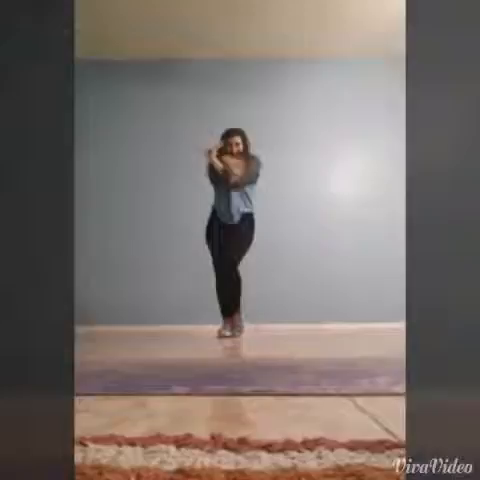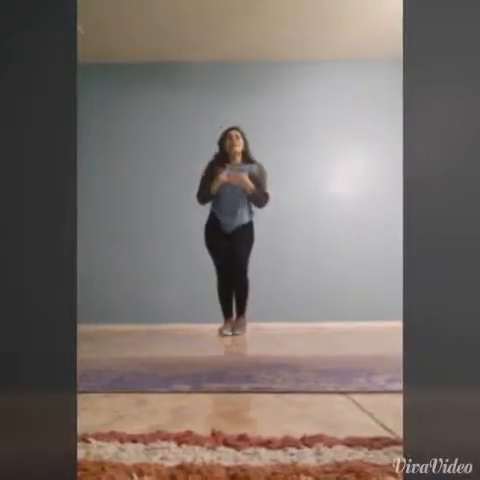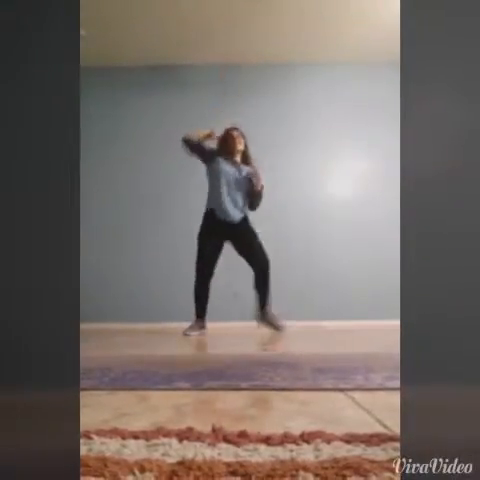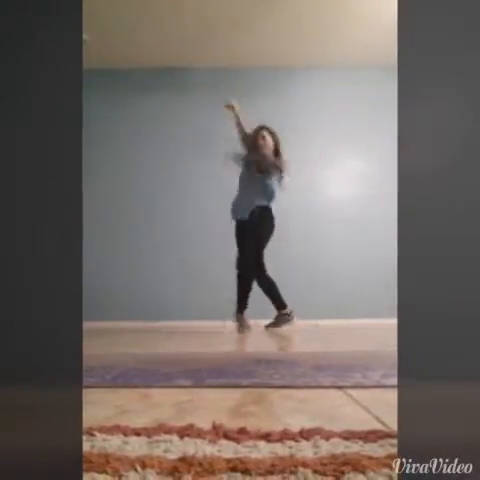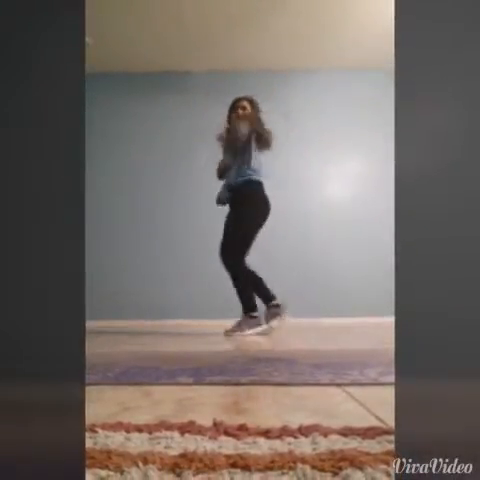
dt=1s
person 1, frame 1
left shoulder: (252, 162)
right shoulder: (219, 162)
left elbow: (239, 181)
right elbow: (216, 180)
left wrist: (233, 169)
right wrist: (213, 161)
left hip: (242, 221)
right hip: (218, 221)
left knee: (229, 265)
right knee: (219, 269)
left ankle: (236, 314)
right ankle: (227, 319)
person 1, frame 2
left shoulder: (255, 169)
right shoulder: (214, 168)
left elbow: (262, 201)
right elbow: (202, 198)
left wrist: (246, 183)
right wrist: (218, 183)
left hip: (243, 227)
right hip: (217, 227)
left knee: (240, 271)
right knee: (224, 273)
left ankle: (241, 317)
right ankle: (228, 319)
person 1, frame 3
left shoulder: (251, 170)
right shoulder: (216, 159)
left elbow: (253, 204)
right elbow: (188, 141)
left wrist: (258, 188)
right wrist: (209, 134)
left hip: (239, 224)
right hip: (214, 223)
left knee: (261, 264)
right knee: (204, 272)
left ankle: (264, 311)
right ankle: (200, 320)
person 1, frame 4
left shoulder: (273, 164)
right shoulder: (254, 160)
left elbow: (261, 161)
right elbow: (247, 141)
right wrist: (236, 114)
left hip: (260, 220)
right hip: (243, 221)
left knee: (246, 266)
right knee: (256, 268)
left ankle: (241, 313)
right ankle: (283, 311)
person 1, frame 5
left shoulder: (246, 130)
right shoulder: (238, 144)
left elbow: (237, 137)
right elbow: (222, 173)
left wrist: (225, 138)
right wrist: (225, 149)
left hip: (250, 198)
right hip: (243, 200)
left knee: (230, 256)
right knee: (232, 257)
left ankle: (251, 315)
right ankle: (272, 304)
